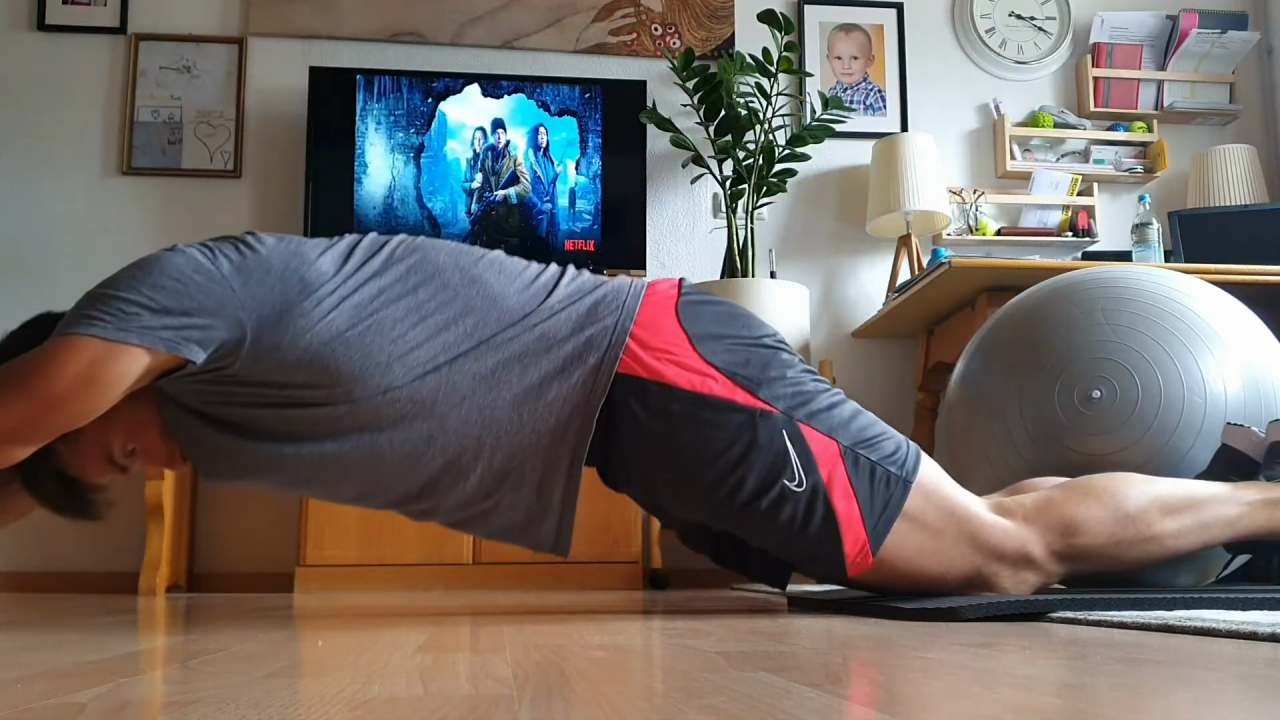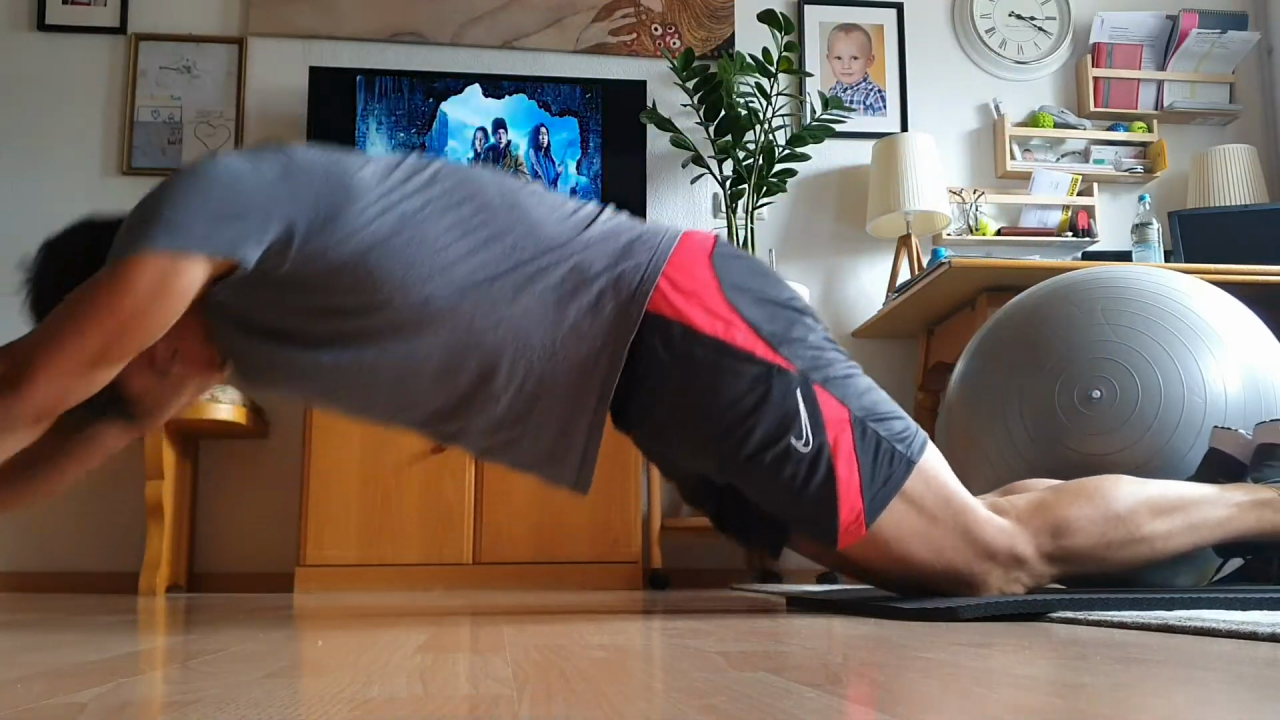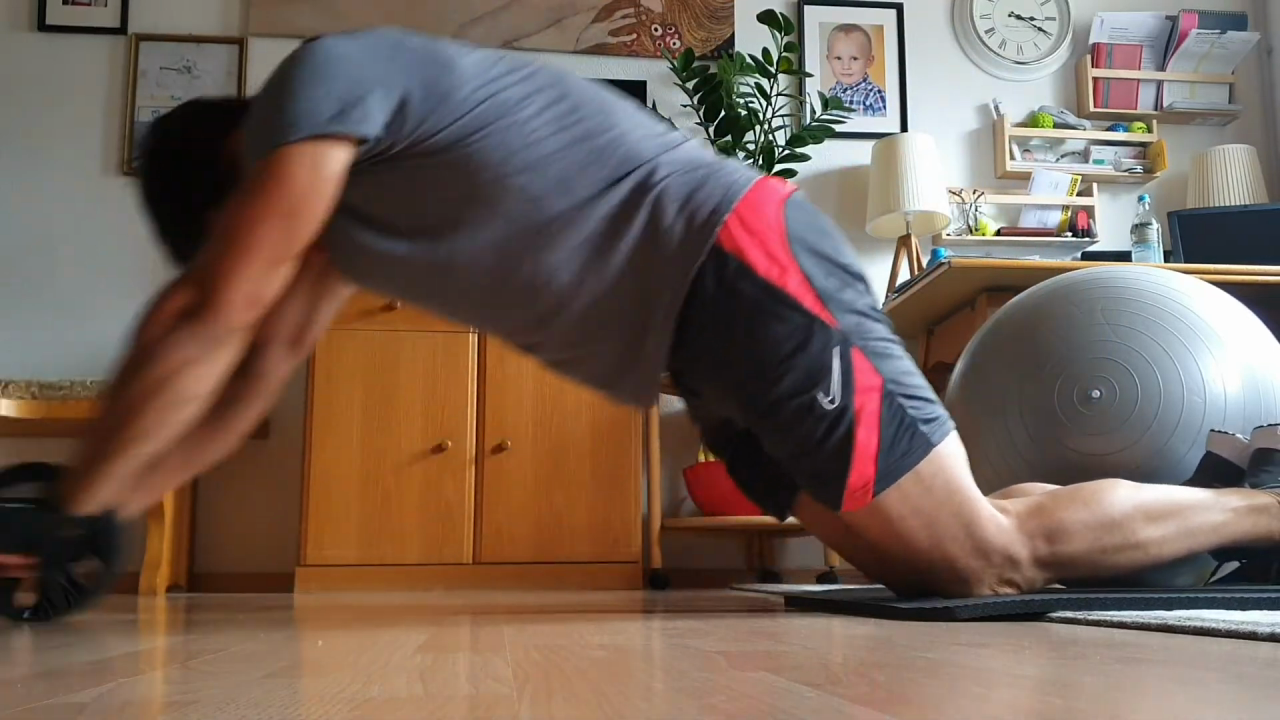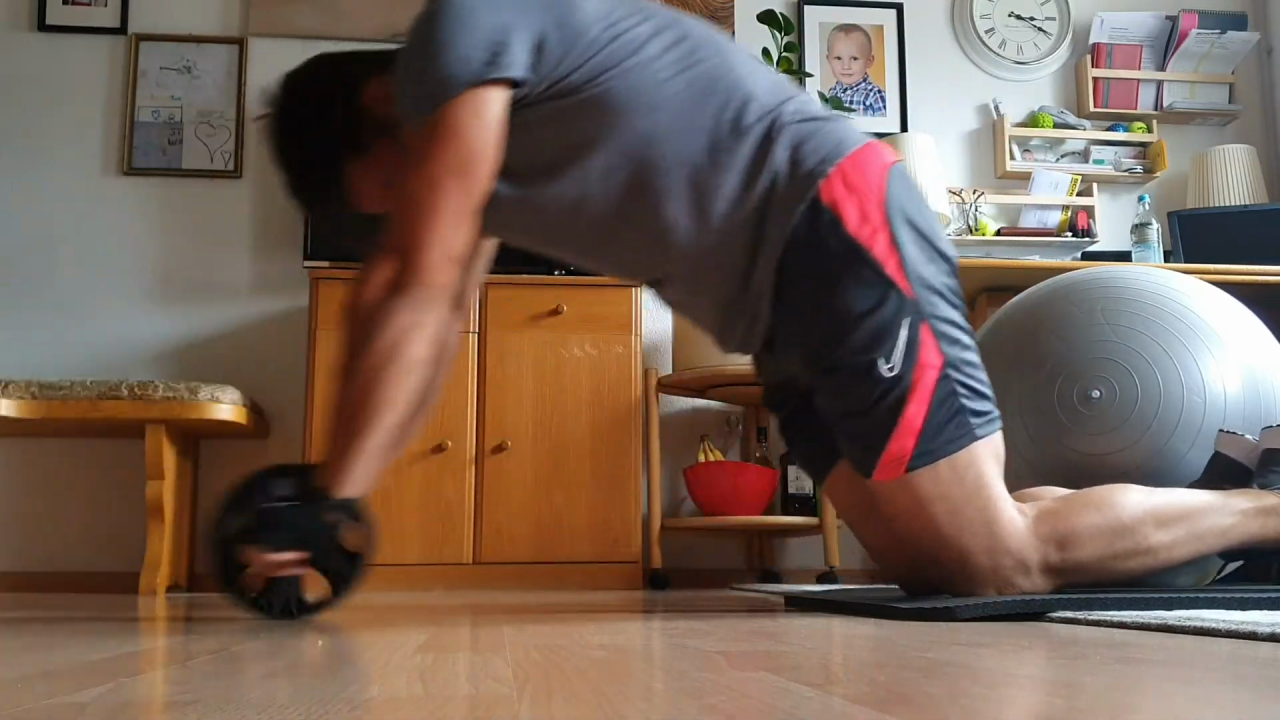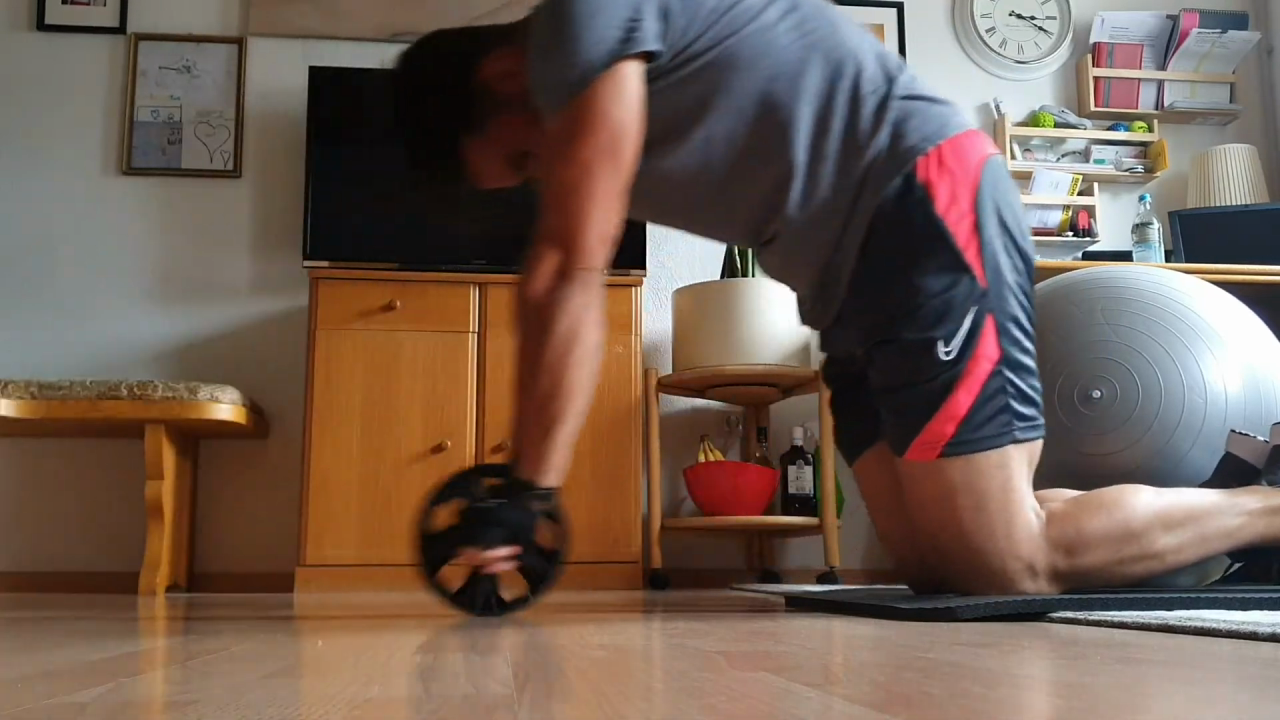
dt=0.3s
person 1, frame 1
left shoulder: (177, 291)
right shoulder: (202, 379)
left hip: (659, 373)
right hip: (647, 405)
left knee: (1010, 552)
right knee: (990, 541)
person 1, frame 2
left shoulder: (211, 199)
right shoulder: (231, 300)
left hip: (688, 327)
right hip: (674, 369)
left knee: (993, 552)
right knee: (976, 536)
person 1, frame 3
left shoulder: (328, 79)
right shoulder: (336, 196)
left elbow: (202, 316)
right elbow: (249, 380)
right wrist: (112, 501)
left hip: (746, 264)
right hip: (714, 314)
left knee: (989, 554)
right knee: (933, 560)
person 1, frame 4
right shoulder: (472, 131)
left elbow: (405, 290)
right elbow: (427, 318)
left wrist: (335, 501)
right wrist: (339, 501)
left hip: (844, 224)
right hip: (786, 288)
left knee: (999, 562)
right knee: (930, 561)
person 1, frame 5
right shoulder: (580, 105)
left elbow: (563, 279)
right elbow: (570, 307)
left wrist: (528, 495)
right wrist: (526, 496)
left hip: (928, 205)
right hip: (856, 269)
left knee: (1005, 569)
right knee: (935, 562)
